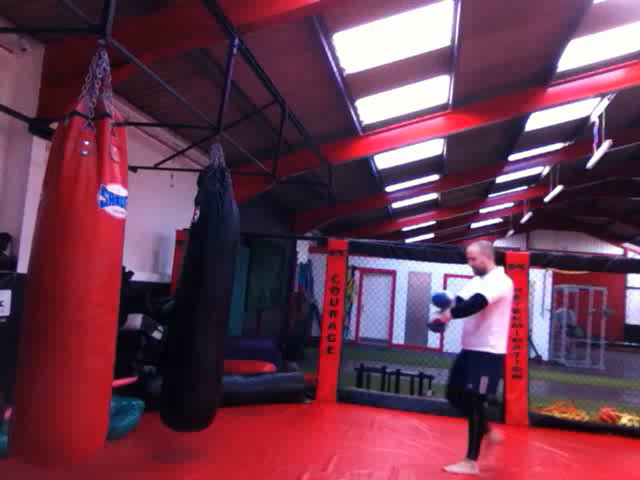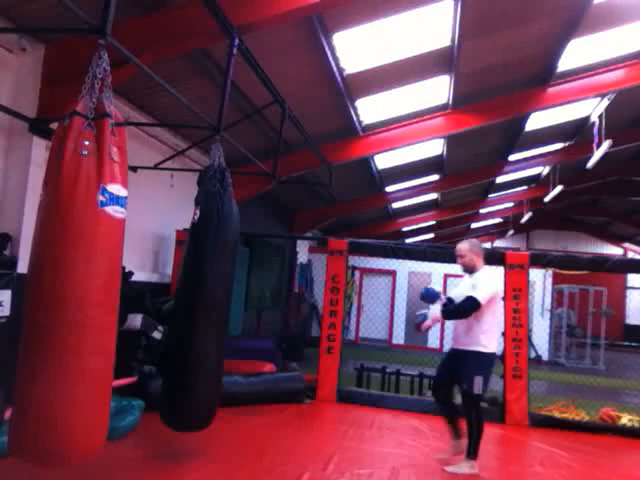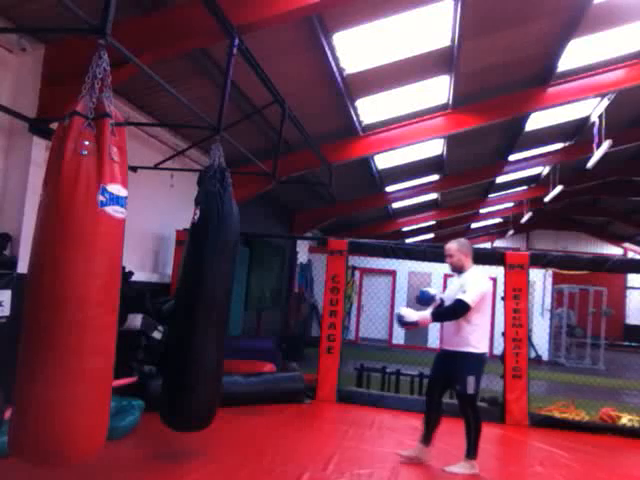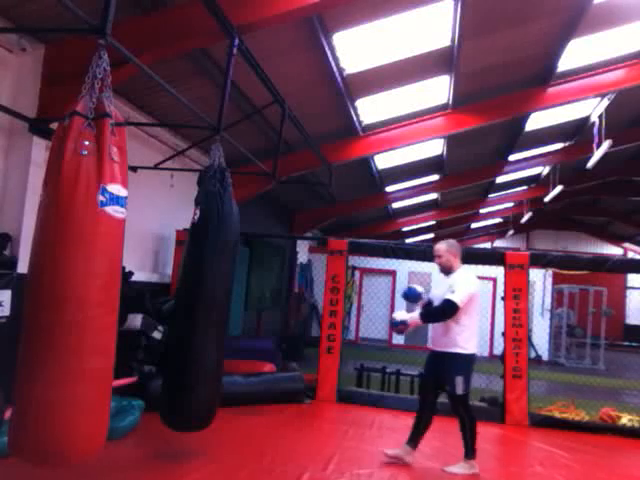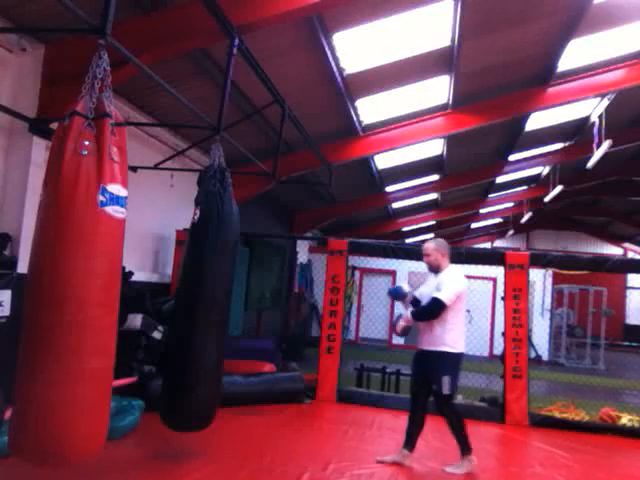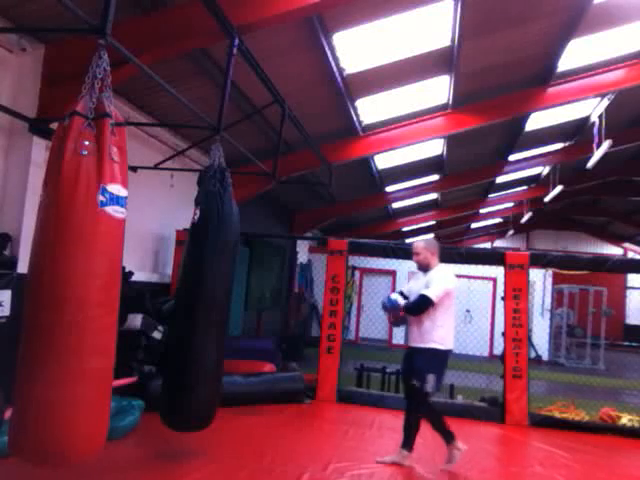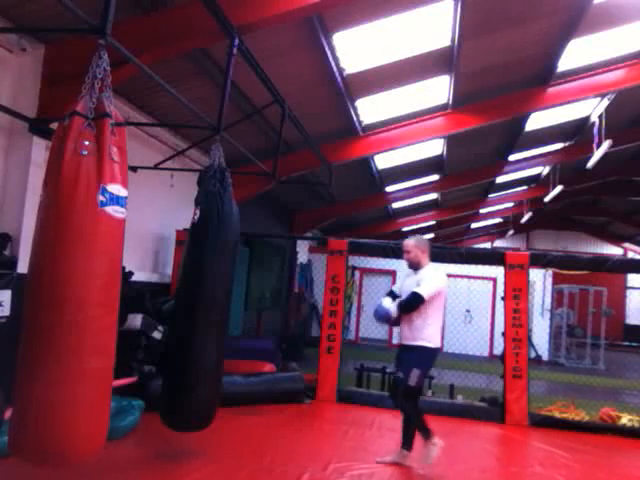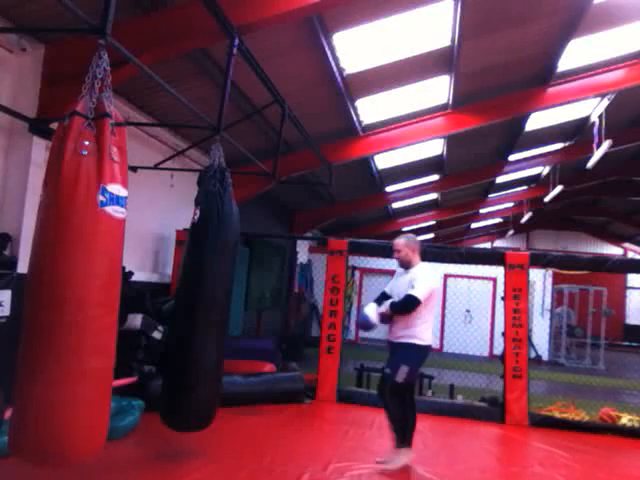
dt=0.1s
person 1, frame 1
left shoulder: (499, 281)
right shoulder: (477, 281)
left elbow: (474, 305)
right elbow: (461, 302)
left wrist: (447, 313)
right wrist: (446, 309)
left hip: (487, 353)
right hip: (469, 350)
left knee: (475, 402)
right knee: (454, 393)
left ankle: (471, 461)
right ankle: (486, 432)
person 1, frame 2
left shoulder: (488, 280)
right shoulder: (468, 279)
left elbow: (466, 307)
right elbow: (450, 303)
left wrist: (437, 316)
right wrist: (436, 308)
left hip: (479, 352)
right hip: (460, 348)
left knee: (471, 403)
right knee: (440, 389)
left ankle: (470, 461)
right ankle: (458, 439)
person 1, frame 3
left shoulder: (476, 279)
right shoulder: (457, 280)
left elbow: (457, 310)
right elbow: (443, 305)
left wrist: (426, 317)
right wrist: (419, 314)
left hip: (469, 353)
right hip: (449, 350)
left knee: (467, 405)
right knee: (433, 395)
left ankle: (471, 461)
right ankle: (423, 447)
person 1, frame 4
left shoulder: (465, 279)
right shoulder: (447, 280)
left elbow: (446, 310)
right elbow: (430, 305)
left wrist: (416, 318)
right wrist: (409, 317)
left hip: (458, 354)
right hip: (439, 351)
left knee: (459, 405)
right knee: (426, 399)
left ankle: (470, 461)
right ankle: (408, 450)
person 1, frame 5
left shoulder: (453, 279)
right shoulder: (432, 279)
left elbow: (432, 310)
right elbow: (412, 303)
left wrist: (409, 315)
right wrist: (406, 318)
left hip: (445, 353)
right hip: (426, 350)
left knee: (444, 404)
right knee: (418, 400)
left ankle: (466, 457)
right ankle: (405, 452)
person 1, frame 6
left shoulder: (443, 277)
right shoulder: (420, 277)
left elbow: (420, 306)
right elbow: (401, 299)
left wrist: (400, 309)
right wrist: (397, 307)
left hip: (433, 349)
right hip: (416, 347)
left knee: (421, 401)
right knee: (413, 399)
left ankle: (453, 443)
right ankle: (404, 452)
person 1, frame 7
left shoulder: (433, 276)
right shoulder: (409, 275)
left elbow: (411, 303)
right elbow: (391, 297)
left wrist: (396, 307)
left hip: (422, 347)
right hip: (407, 344)
left knee: (399, 394)
right knee: (408, 397)
left ankle: (430, 439)
right ankle: (405, 452)
person 1, frame 8
left shoulder: (425, 275)
right shoulder: (401, 274)
left elbow: (407, 305)
right elbow: (383, 299)
left wrist: (387, 308)
right wrist: (374, 310)
left hip: (414, 344)
right hip: (399, 342)
left knee: (387, 390)
right knee: (404, 395)
left ankle: (402, 448)
right ankle: (405, 449)
